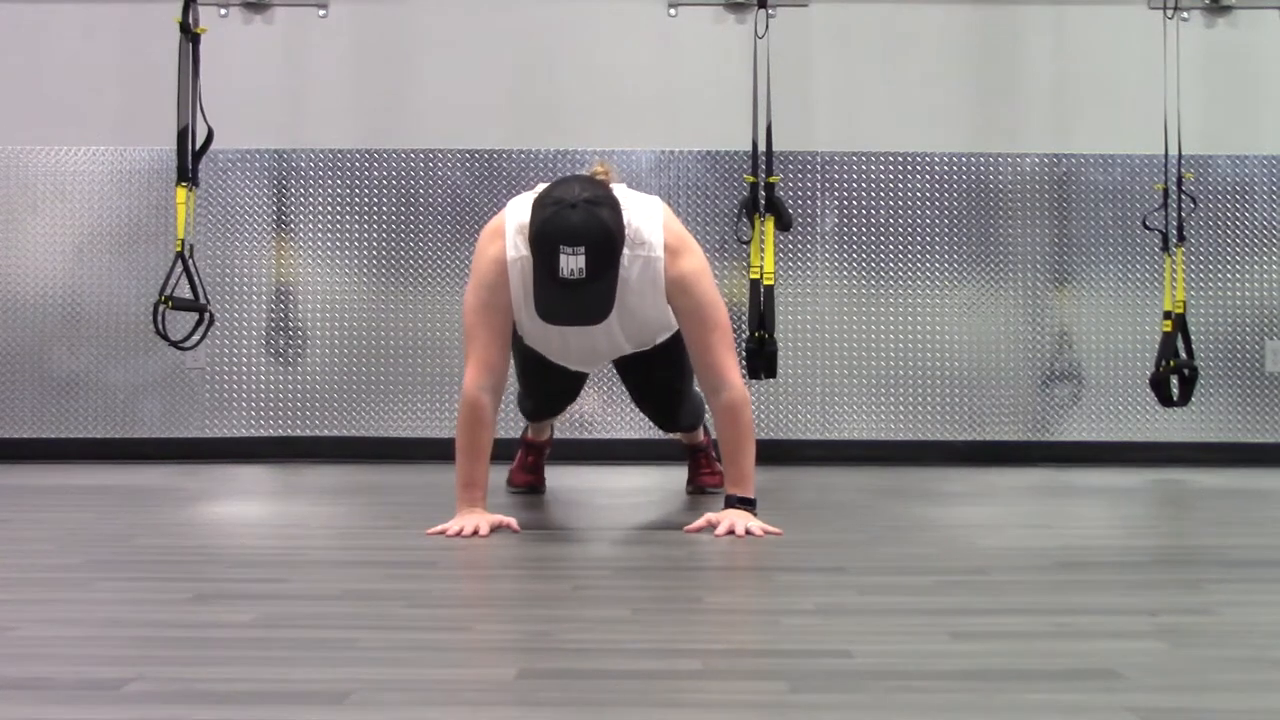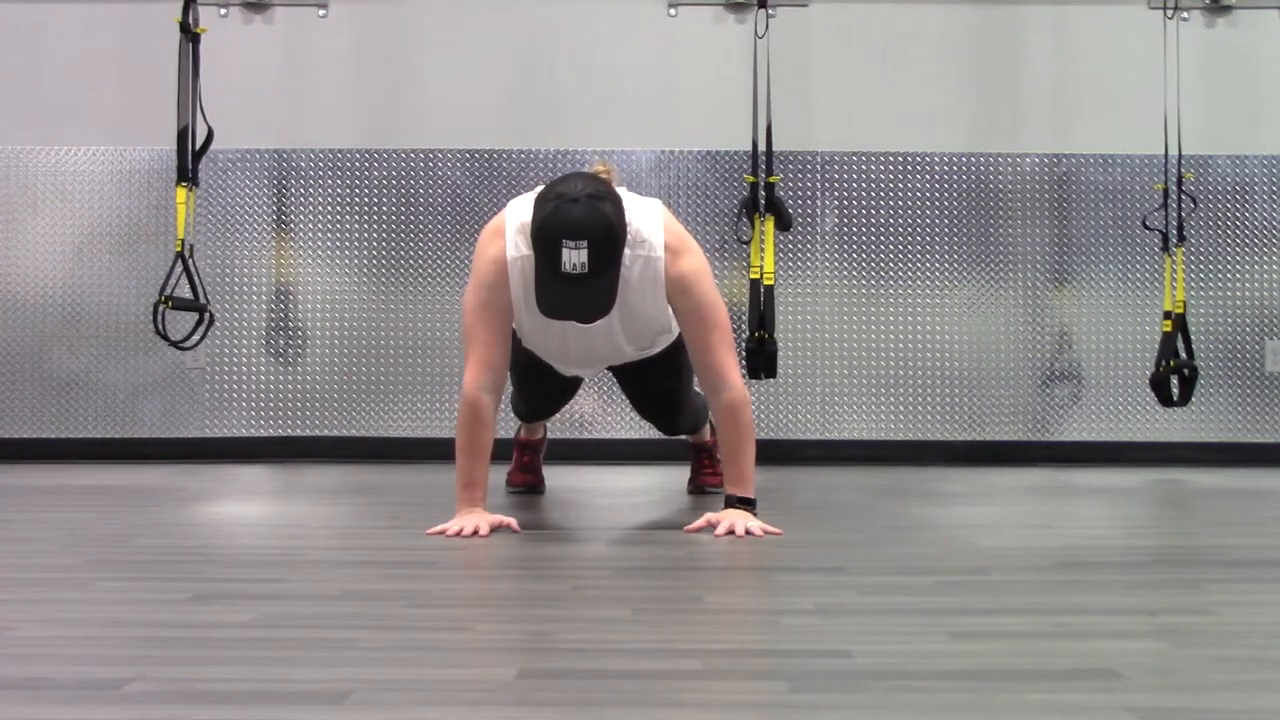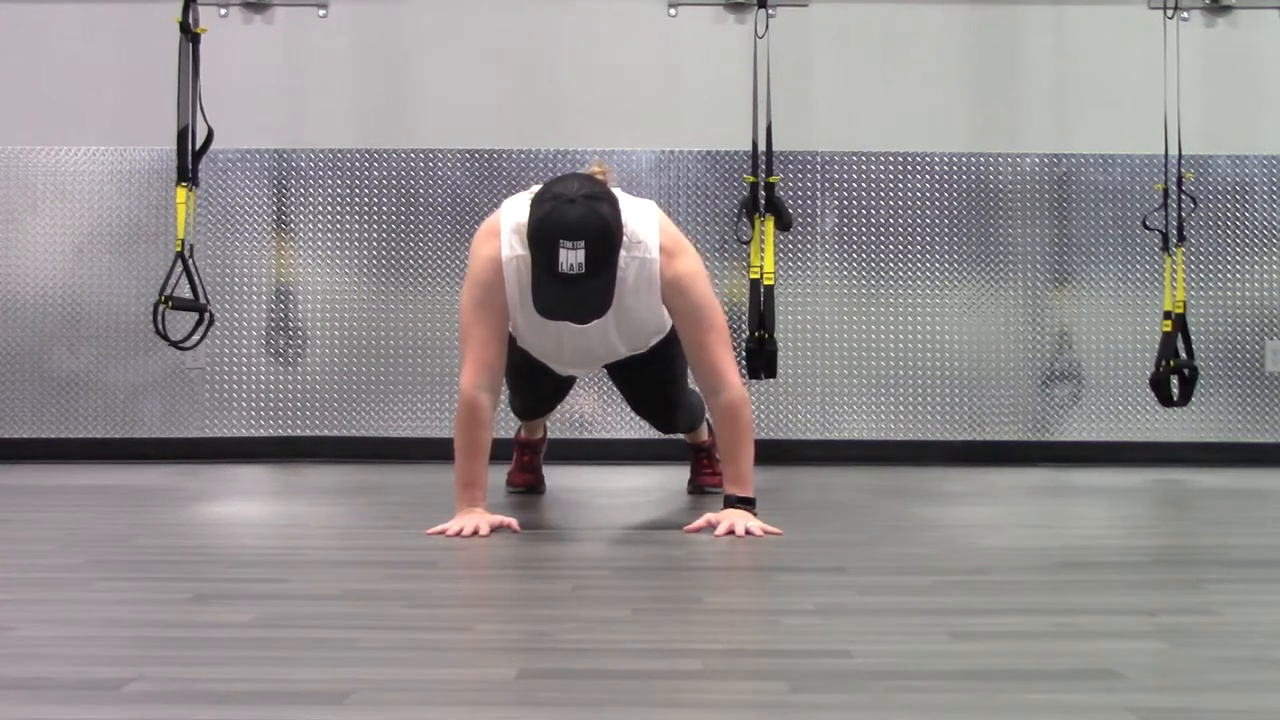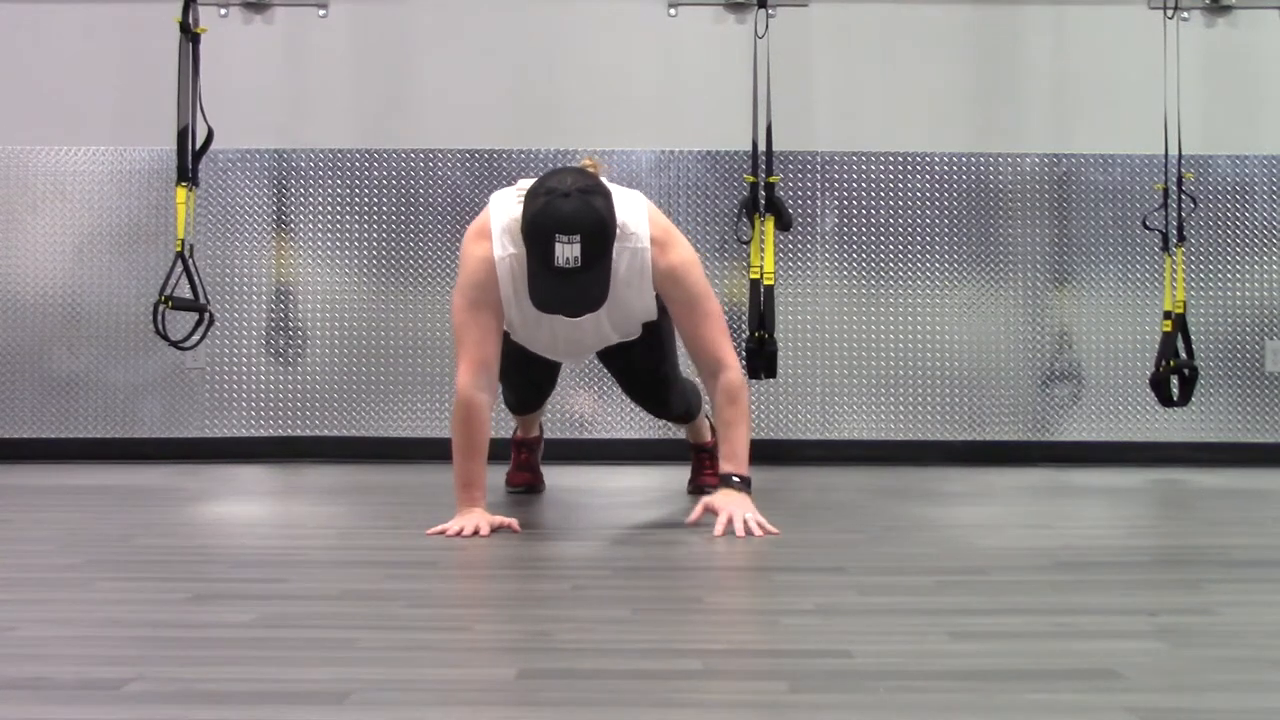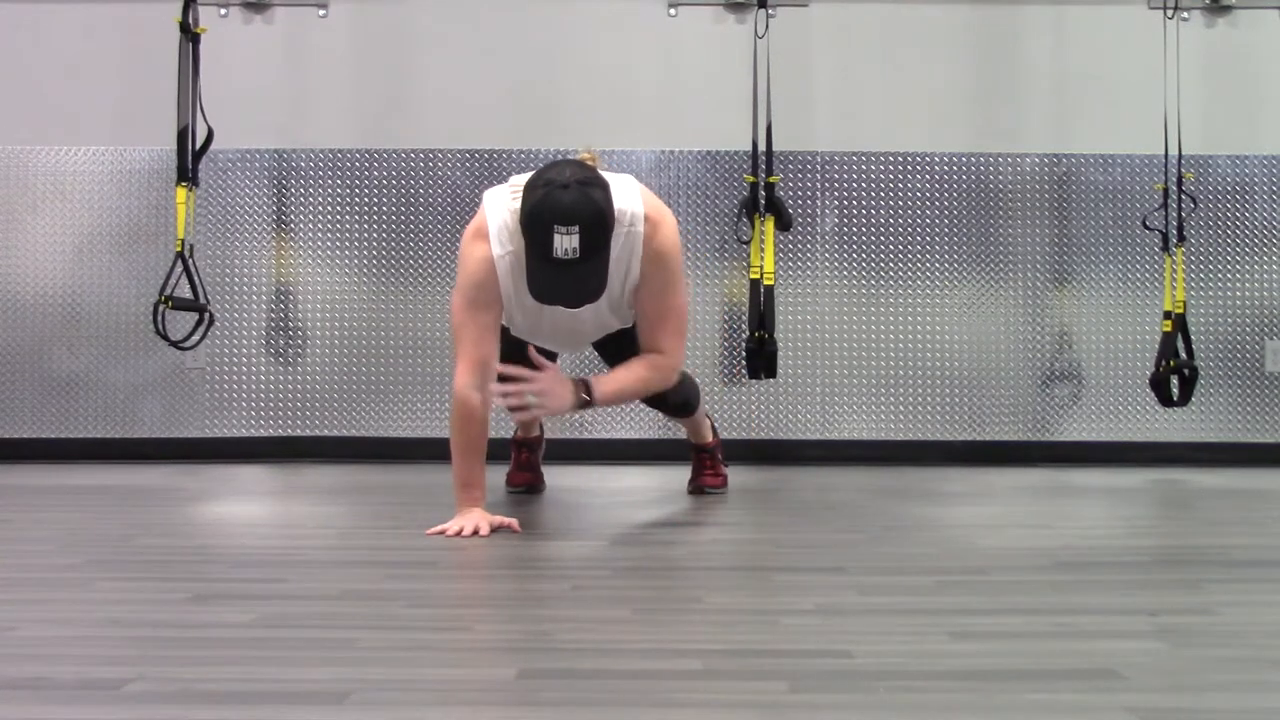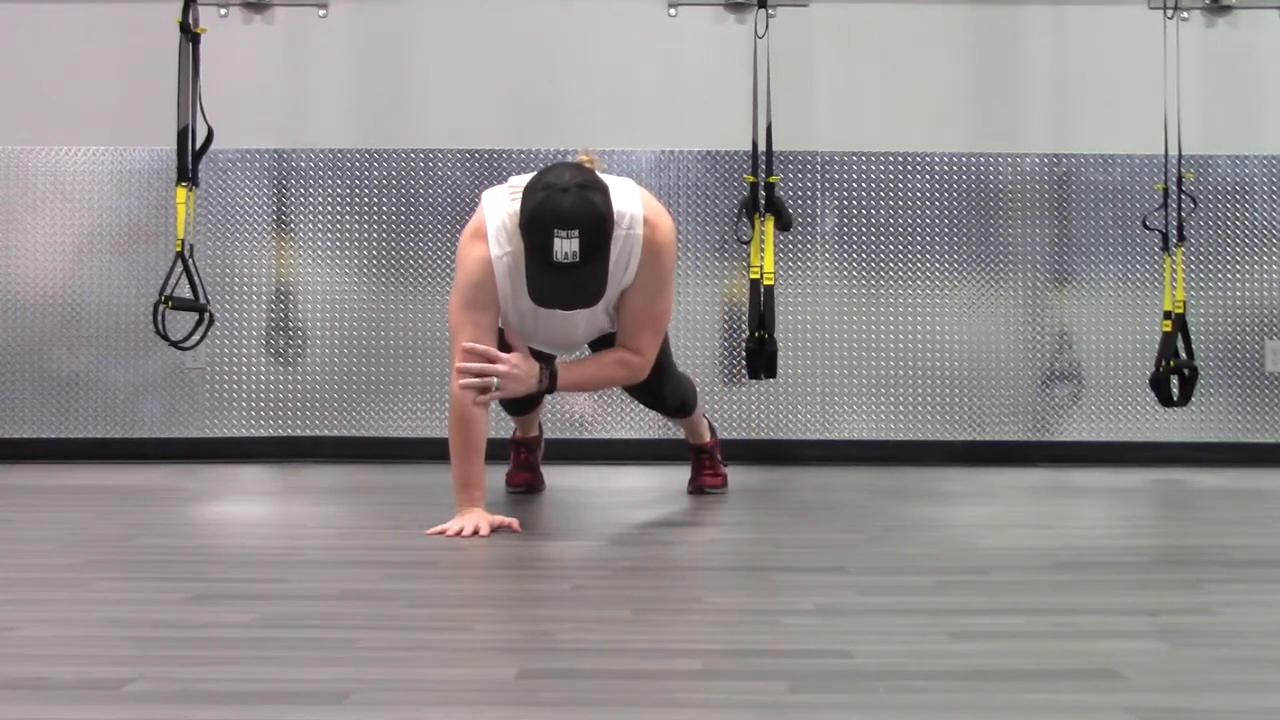
dt=0.3s
person 1, frame 1
left shoulder: (669, 247)
right shoulder: (502, 244)
left elbow: (725, 384)
right elbow: (480, 384)
left wrist: (740, 502)
right wrist: (470, 506)
left ankle: (697, 442)
right ankle: (535, 441)
person 1, frame 2
left shoulder: (669, 248)
right shoulder: (502, 244)
left elbow: (726, 384)
right elbow: (480, 385)
left wrist: (740, 503)
right wrist: (471, 506)
left ankle: (704, 440)
right ankle: (529, 440)
person 1, frame 3
left shoulder: (664, 250)
right shoulder: (497, 245)
left elbow: (725, 385)
right elbow: (477, 385)
left wrist: (739, 502)
right wrist: (471, 505)
right knee: (529, 397)
left ankle: (703, 440)
right ankle: (530, 439)
person 1, frame 4
left shoulder: (655, 241)
right shoulder: (489, 241)
left elbow: (725, 368)
right elbow: (472, 380)
left wrist: (734, 482)
right wrist: (471, 505)
right knee: (521, 390)
left ankle: (701, 439)
right ankle: (525, 440)
person 1, frame 5
left shoulder: (651, 226)
right shoulder: (487, 238)
left elbow: (663, 361)
right elbow: (471, 380)
left wrist: (579, 394)
right wrist: (470, 505)
right knee: (519, 390)
left ankle: (704, 439)
right ankle: (527, 440)
person 1, frame 6
left shoulder: (650, 228)
right shoulder: (485, 239)
left elbow: (636, 361)
right elbow: (469, 378)
left wrist: (542, 374)
right wrist: (470, 506)
left knee: (656, 385)
right knee: (512, 379)
left ankle: (702, 438)
right ankle: (526, 439)
